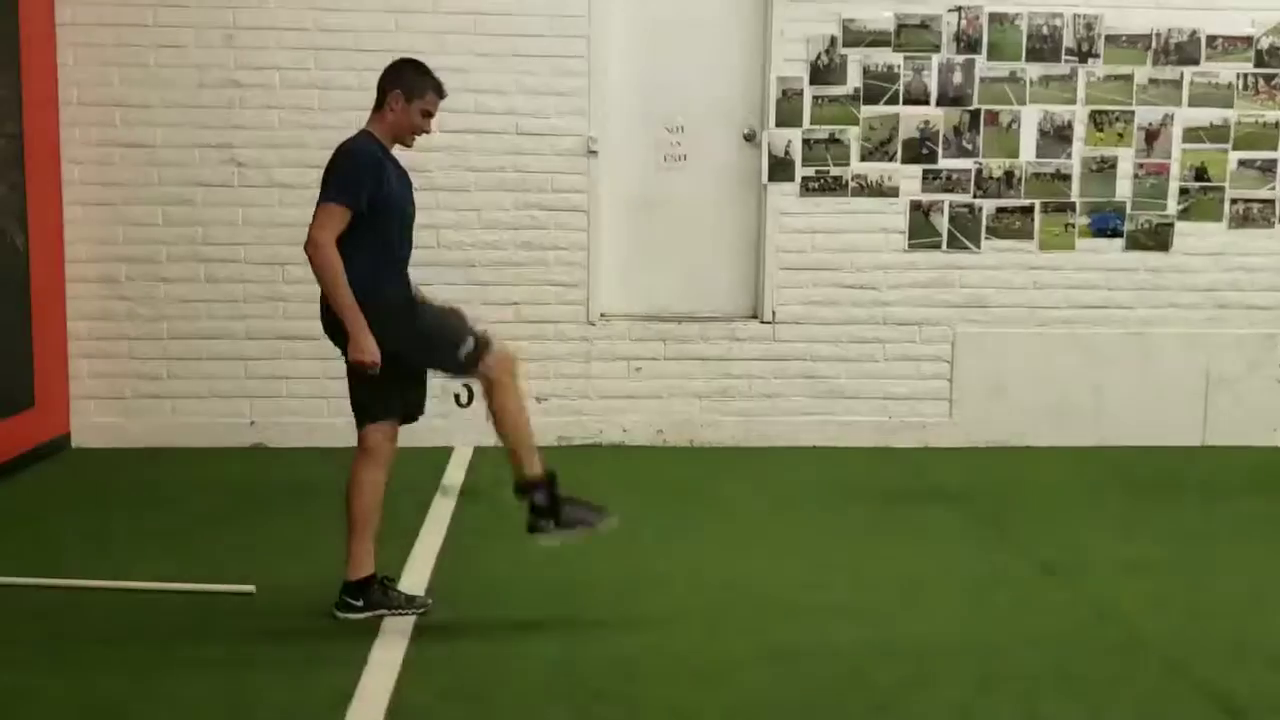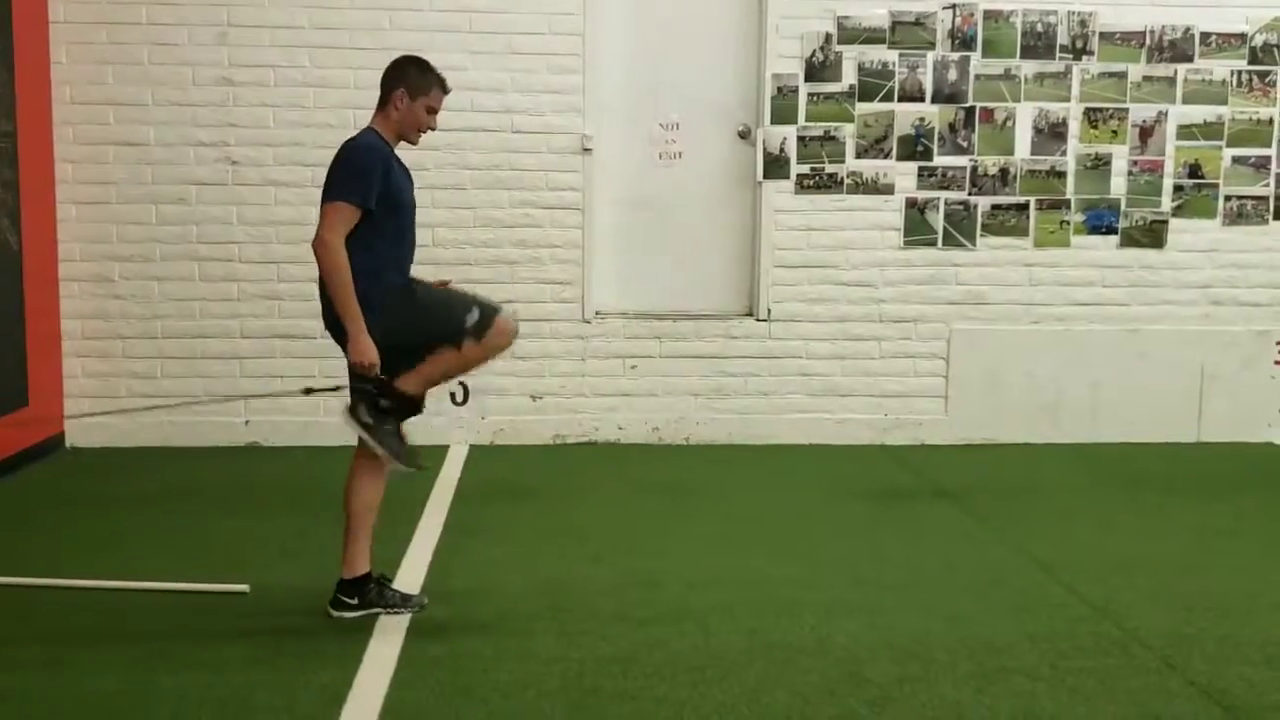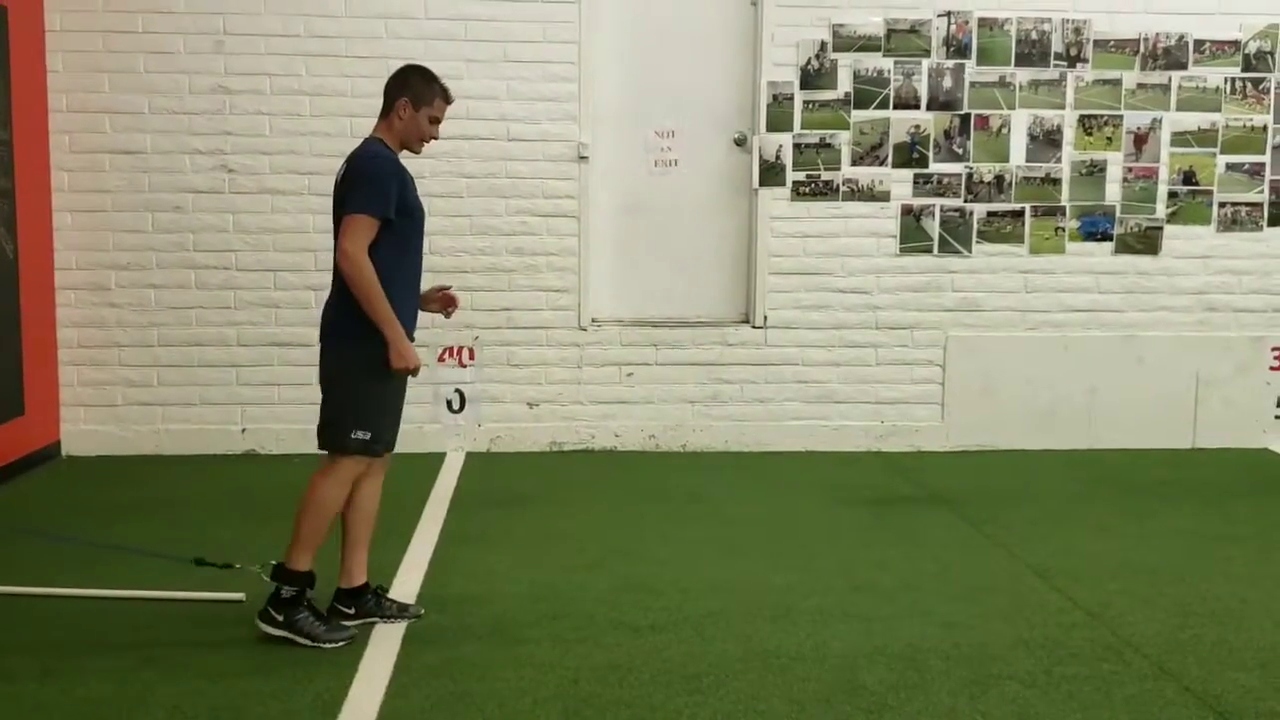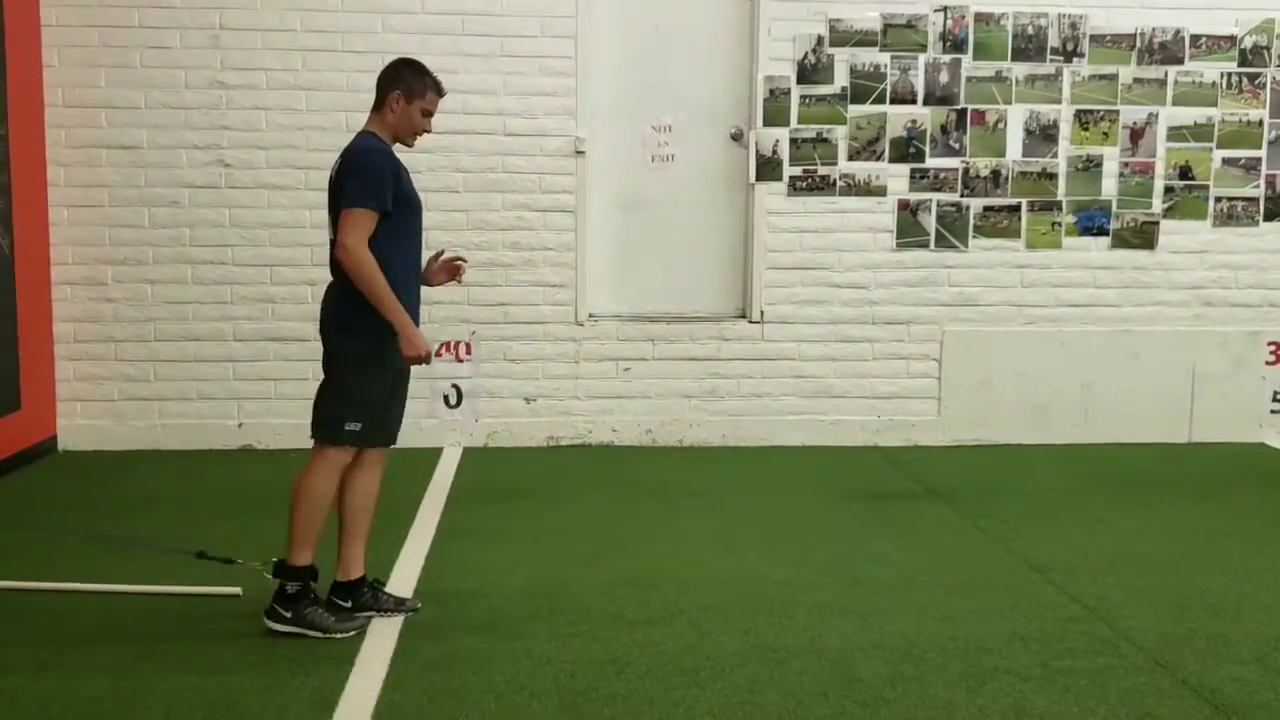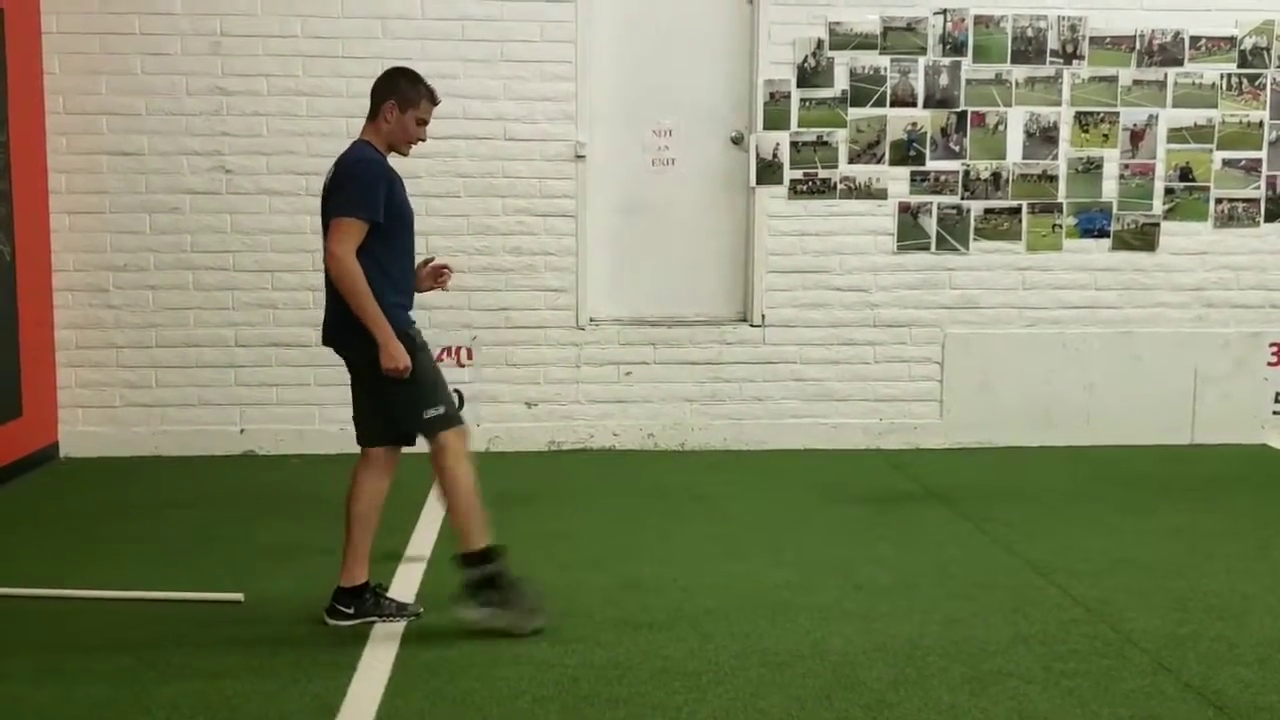
dt=1s
person 1, frame 1
left shoulder: (385, 165)
right shoulder: (356, 158)
right elbow: (320, 242)
left wrist: (417, 304)
right wrist: (357, 328)
left hip: (387, 309)
right hip: (370, 318)
left knee: (379, 443)
right knee: (498, 364)
left ankle: (361, 586)
right ankle: (541, 499)
person 1, frame 2
left shoulder: (386, 161)
right shoulder: (364, 153)
right elbow: (329, 241)
left wrist: (426, 298)
right wrist: (358, 333)
left hip: (384, 308)
right hip: (374, 306)
left knee: (380, 444)
right knee: (498, 328)
left ankle: (356, 584)
right ankle: (388, 401)
person 1, frame 3
left shoulder: (377, 165)
right shoulder: (377, 166)
right elbow: (351, 255)
left wrist: (417, 299)
right wrist: (397, 336)
left hip: (369, 336)
right hip: (366, 339)
left knee: (365, 460)
right knee: (348, 462)
left ankle: (354, 593)
right ankle: (288, 598)
person 1, frame 4
left shoulder: (372, 158)
right shoulder: (371, 159)
right elbow: (351, 249)
left wrist: (422, 274)
right wrist: (406, 326)
left hip: (375, 331)
right hip: (367, 332)
left knee: (370, 452)
right knee: (335, 451)
left ankle: (351, 587)
right ankle: (291, 593)
person 1, frame 5
left shoulder: (368, 169)
right shoulder: (361, 169)
right elbow: (340, 258)
left wrist: (413, 279)
right wrist: (387, 338)
left hip: (367, 333)
right hip: (375, 334)
left knee: (379, 454)
right knee: (450, 437)
left ankle: (352, 593)
right ankle: (485, 575)
